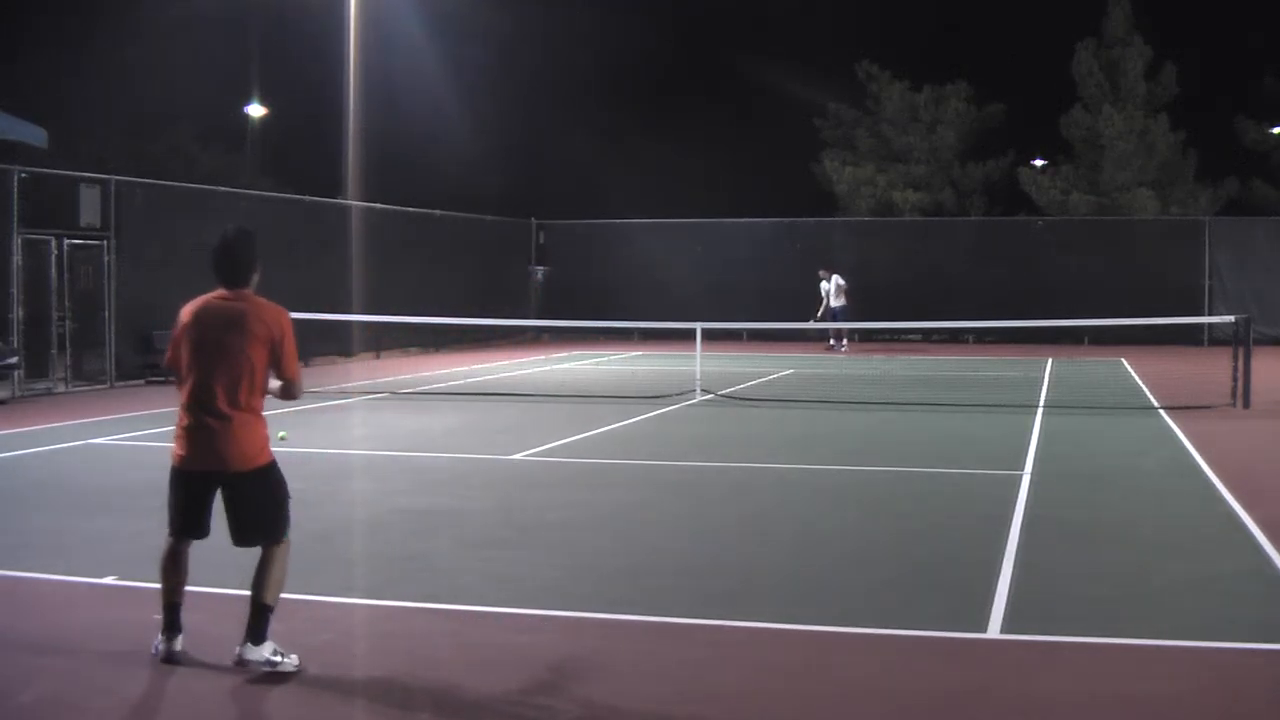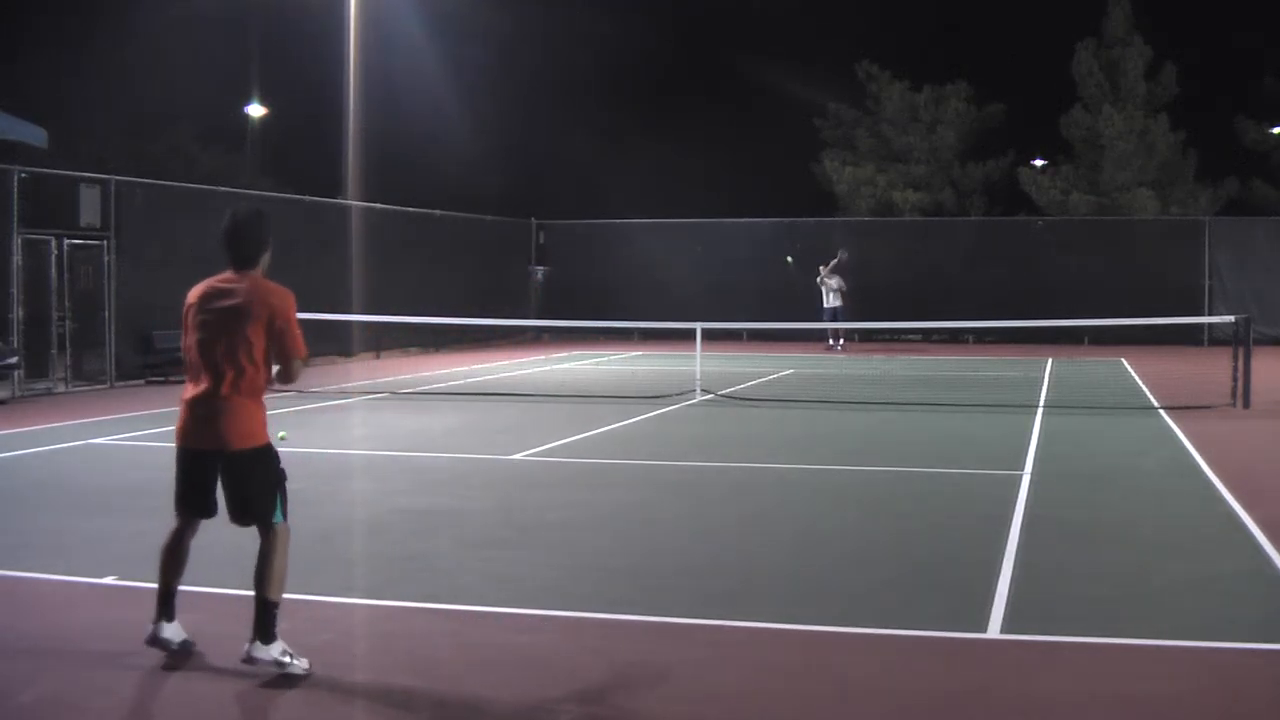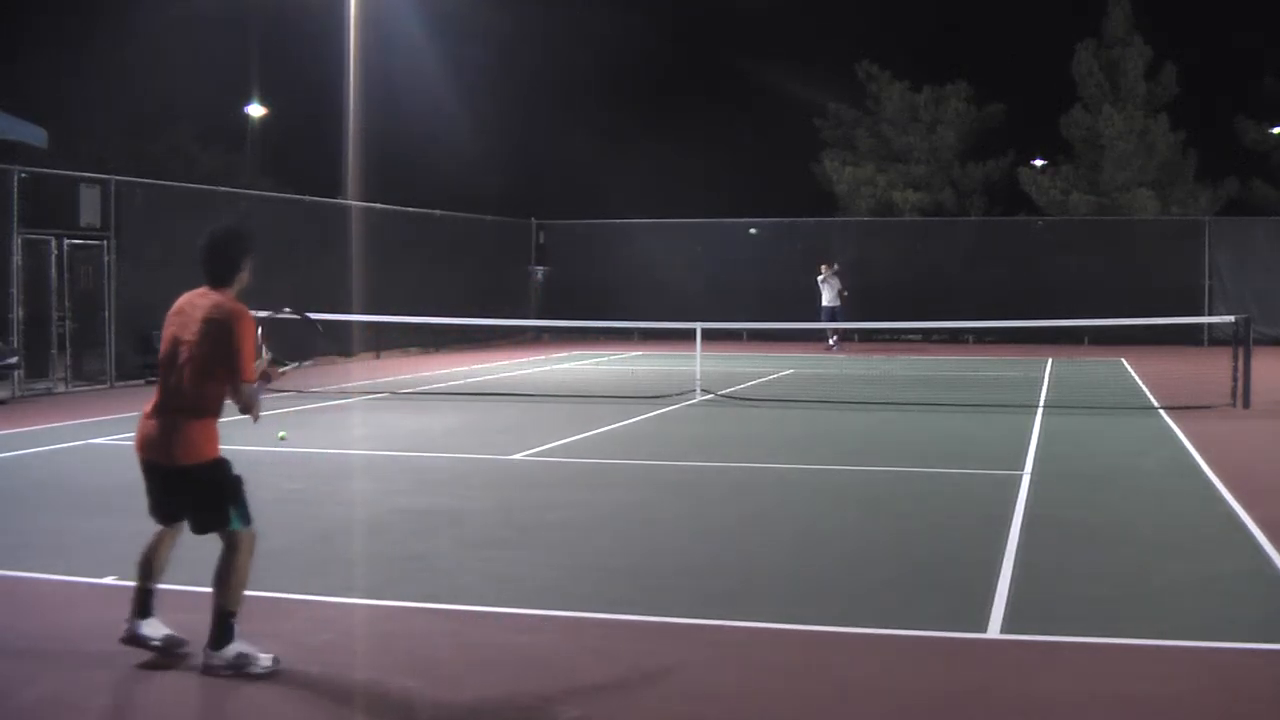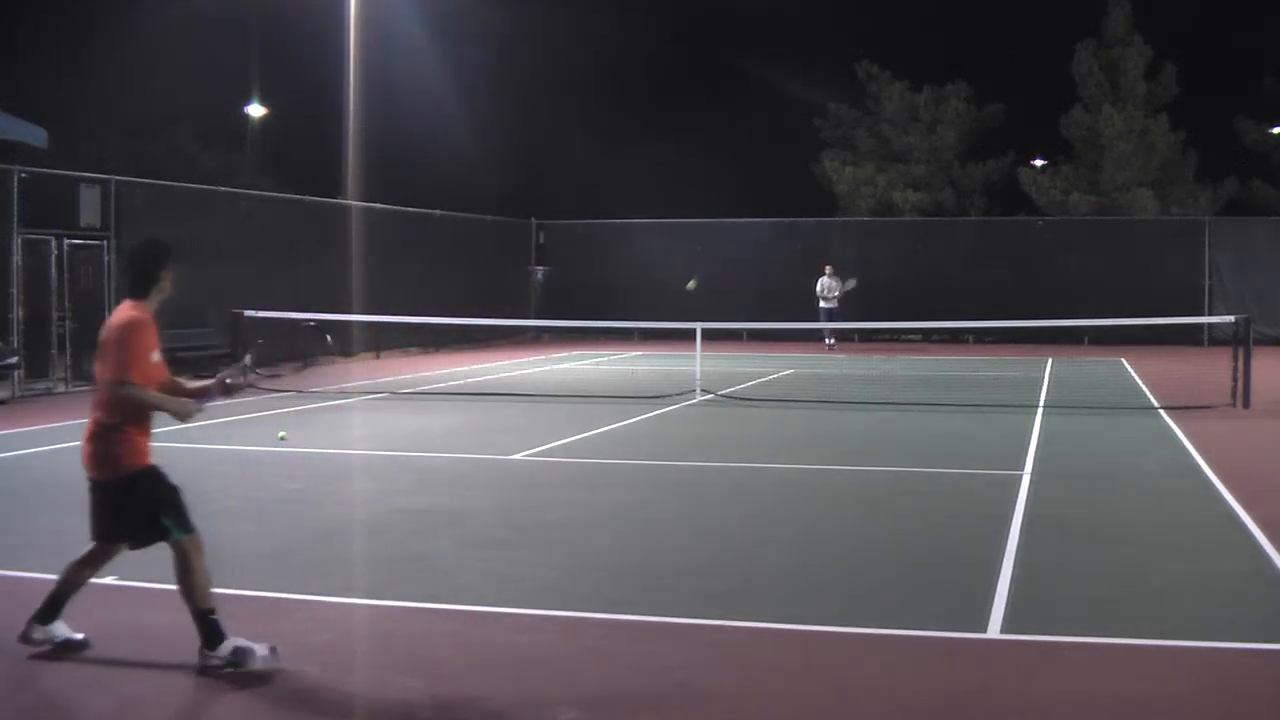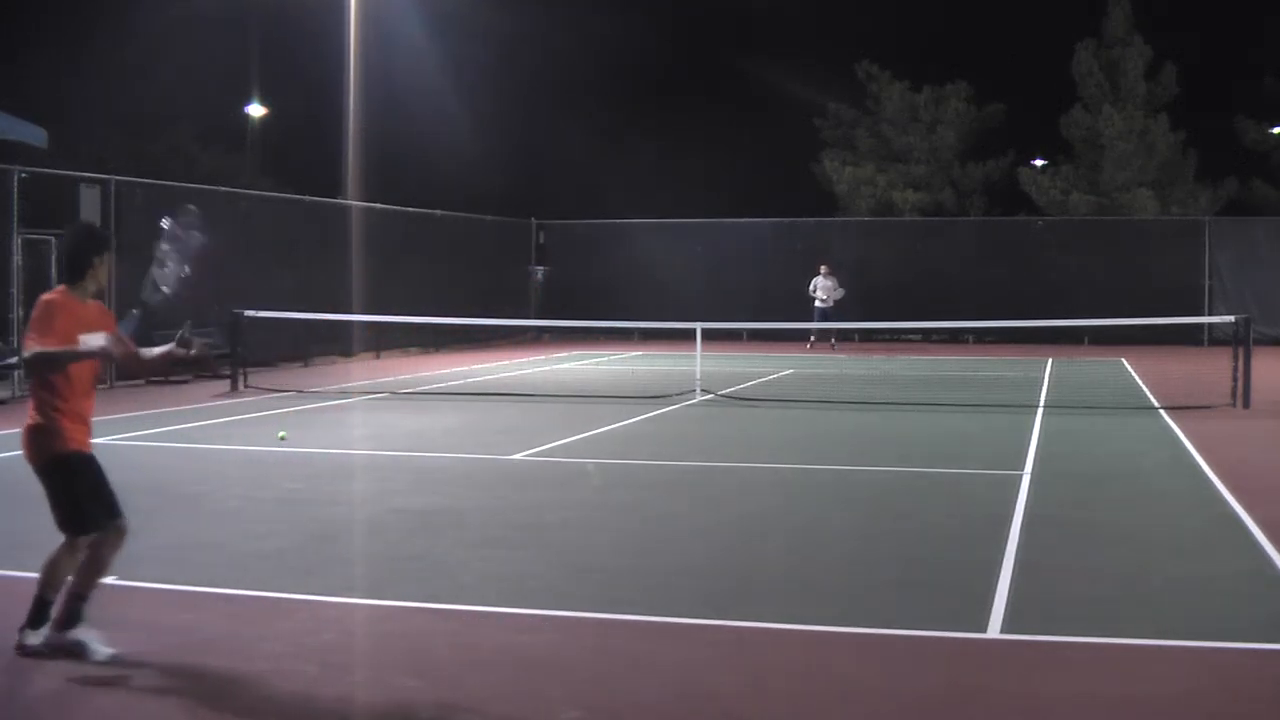
dt=0.3s
person 1, frame 1
left shoulder: (190, 313)
right shoulder: (272, 318)
left elbow: (177, 375)
right elbow: (292, 390)
left hip: (191, 448)
right hip: (245, 450)
left knee: (179, 539)
right knee: (276, 544)
left ankle: (170, 636)
right ankle: (255, 644)
person 1, frame 2
left shoulder: (198, 294)
right shoulder: (276, 298)
left elbow: (190, 360)
right elbow: (291, 372)
left hip: (193, 425)
right hip: (242, 432)
left knee: (187, 523)
right knee: (276, 531)
left ankle: (163, 623)
right ankle: (264, 642)
person 1, frame 3
left shoulder: (183, 305)
right shoulder: (235, 316)
right elbow: (242, 394)
left wrist: (248, 381)
right wrist: (255, 403)
left hip: (154, 437)
right hip: (189, 445)
left knee: (172, 524)
right knee: (241, 536)
left ankle: (142, 620)
right ankle: (221, 647)
person 1, frame 4
left shoulder: (130, 319)
right shoulder: (135, 324)
left elbow: (161, 385)
right elbow: (123, 391)
left wrist: (212, 386)
right wrist: (175, 407)
left hip: (105, 453)
right hip: (122, 454)
left knee: (110, 544)
right knee: (188, 541)
left ankle: (43, 622)
right ankle: (215, 645)
person 1, frame 5
left shoulder: (95, 311)
right shoulder: (54, 306)
left elbow: (135, 357)
right elbow: (32, 358)
left wrist: (173, 350)
right wrist: (86, 349)
left hip: (70, 440)
right hip: (55, 440)
left knee: (81, 535)
right knee: (112, 529)
left ankle: (41, 625)
right ankle: (68, 626)
